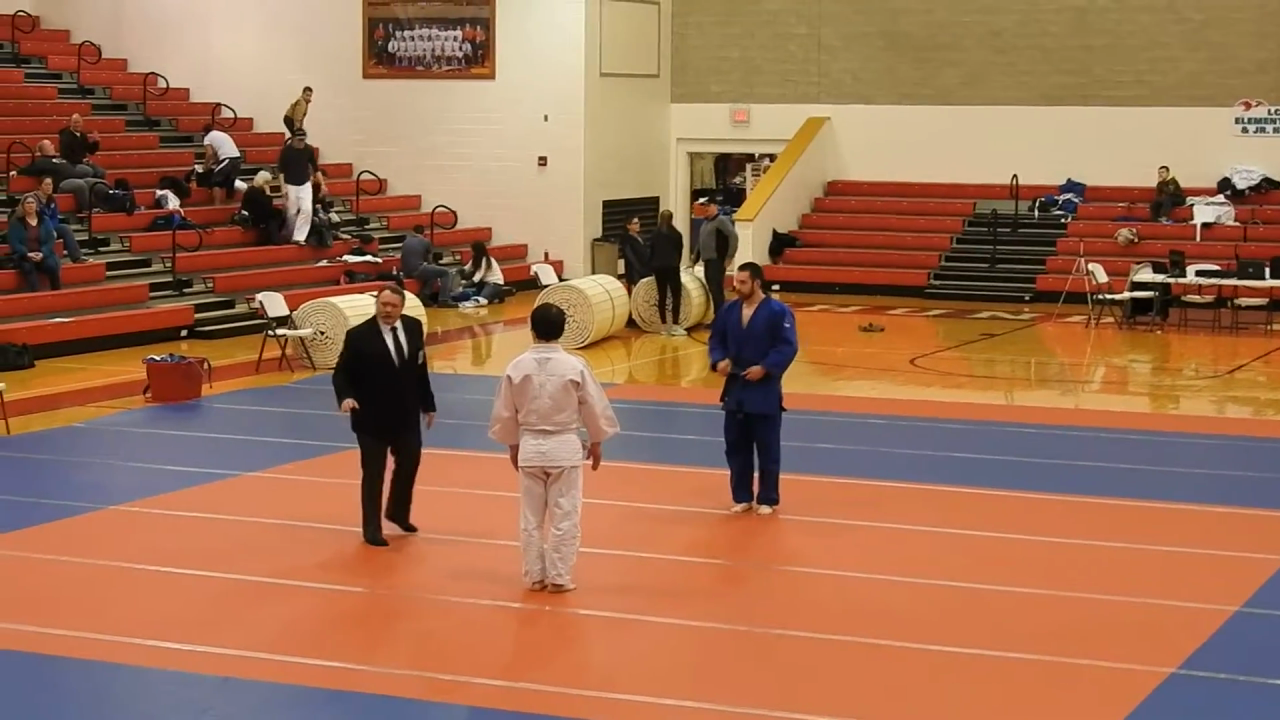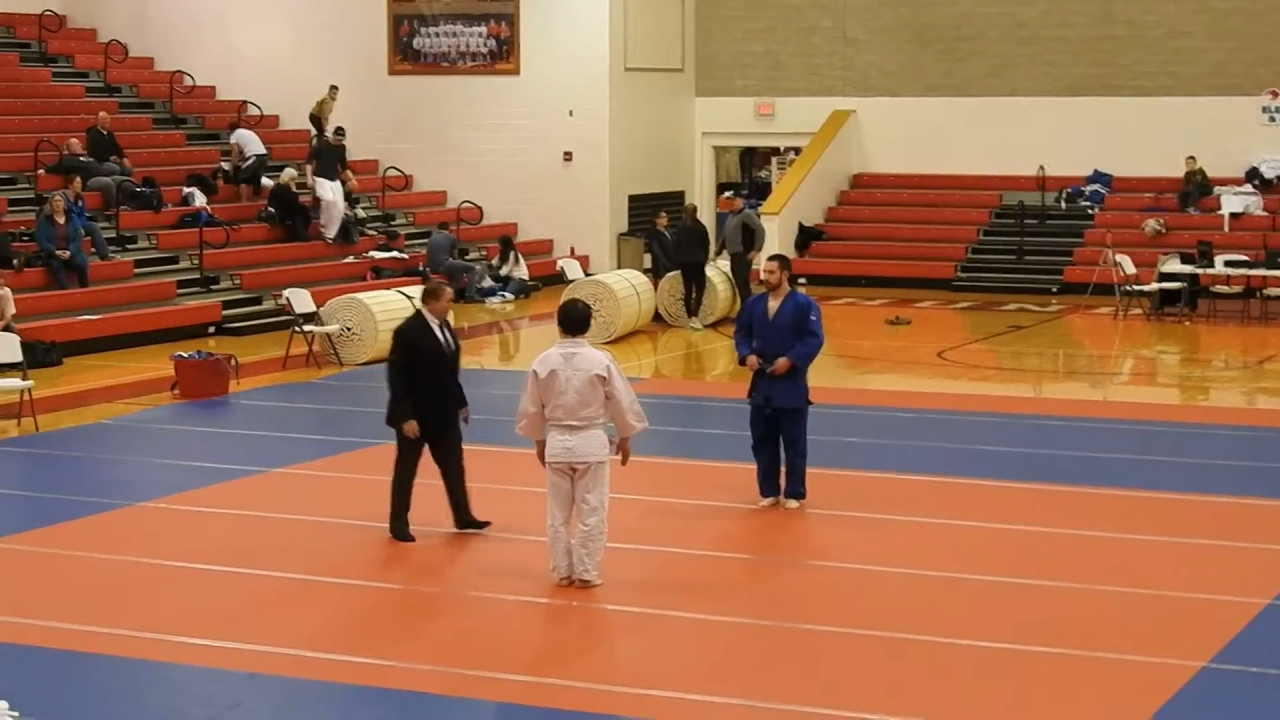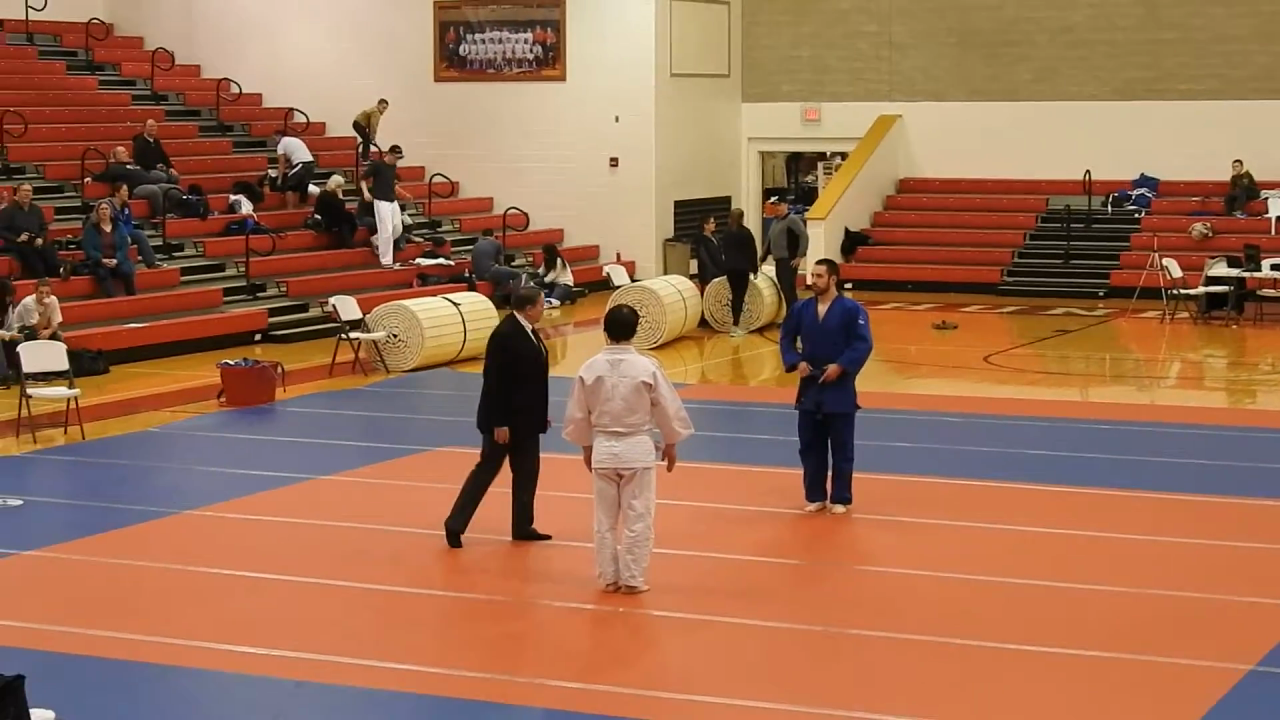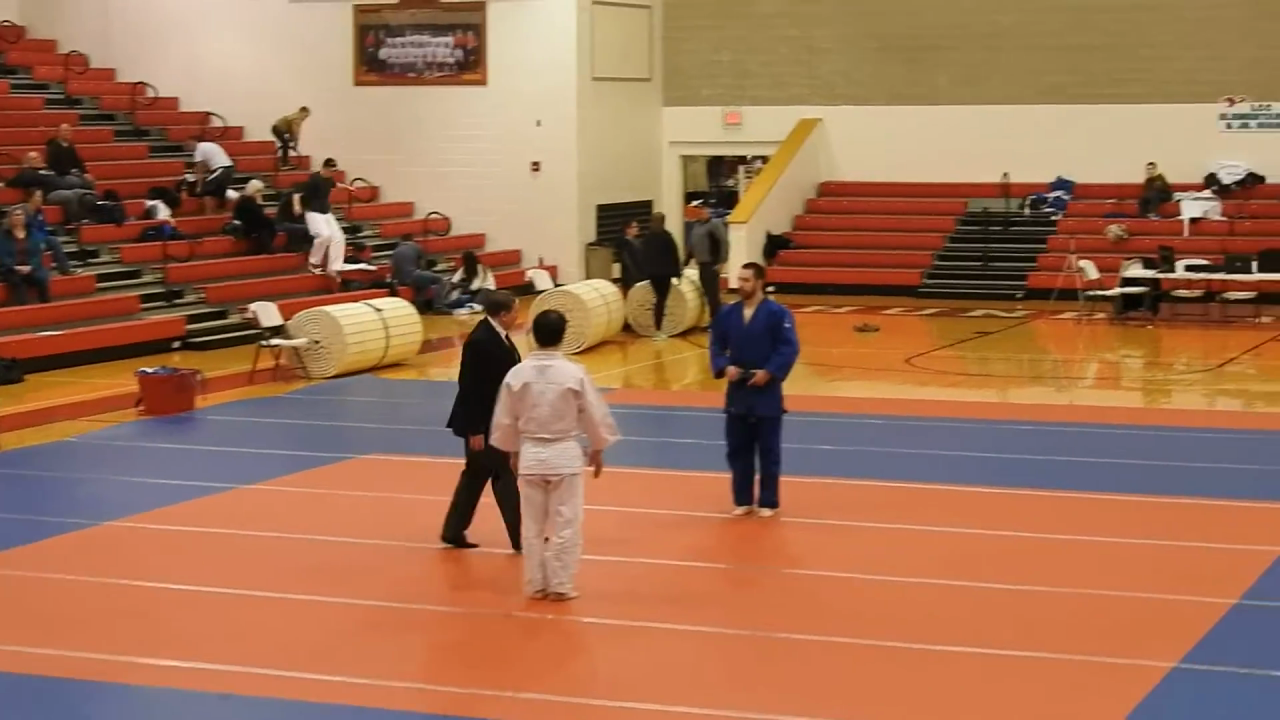
dt=0.4s
person 1, frame 1
left shoulder: (517, 367)
right shoulder: (574, 366)
left elbow: (505, 412)
right elbow: (594, 407)
left wrist: (513, 445)
right wrist: (596, 442)
left hip: (530, 447)
right hip: (565, 447)
left knee: (531, 517)
right knee: (564, 517)
left ankle: (535, 576)
right ankle: (559, 577)
person 1, frame 2
left shoulder: (543, 362)
right shoulder: (600, 360)
left elbow: (531, 407)
right elbow: (621, 401)
left wrist: (539, 441)
right wrist: (624, 437)
left hip: (556, 442)
right hip: (591, 443)
left knee: (557, 513)
right knee: (591, 512)
left ankle: (562, 572)
right ankle: (585, 573)
person 1, frame 3
left shoulder: (590, 368)
right shoulder: (647, 367)
left elbow: (578, 413)
right elbow: (667, 408)
left wrist: (586, 446)
right wrist: (670, 443)
left hip: (603, 448)
right hip: (637, 449)
left knee: (604, 519)
right knee: (638, 519)
left ankle: (609, 577)
right ankle: (632, 579)
person 1, frame 4
left shoulder: (517, 373)
right shoulder: (574, 373)
left elbow: (505, 419)
right elbow: (594, 415)
left wrist: (513, 453)
right wrist: (596, 450)
left hip: (530, 455)
right hip: (565, 455)
left knee: (532, 526)
right knee: (566, 525)
left ankle: (536, 584)
right ankle: (561, 586)
person 2, frame 1
left shoulder: (414, 327)
right shoulder: (358, 336)
left elbow: (421, 369)
right elbow: (341, 373)
left wrist: (428, 404)
right wrist: (346, 396)
left hip: (407, 414)
right hip: (372, 417)
left knee: (409, 464)
right knee: (373, 473)
left ankle: (398, 513)
right ankle: (372, 528)
person 2, frame 2
left shoulder: (444, 325)
right shoulder: (407, 332)
right elbow: (396, 377)
left wrist: (460, 402)
right wrist: (405, 415)
left hip: (445, 412)
right hip: (416, 416)
left knee: (453, 463)
right knee: (406, 468)
left ankle: (463, 516)
right ankle: (398, 524)
person 2, frame 3
left shoulder: (527, 331)
right shoulder: (505, 335)
right elbow: (494, 381)
left wrist: (541, 412)
right wrist: (499, 422)
left hip: (527, 418)
right hip: (506, 419)
left knee: (528, 470)
right knee: (487, 470)
left ankle: (523, 526)
right ankle: (456, 523)
person 2, frame 4
left shoulder: (497, 335)
right shoulder: (481, 341)
right elbow: (471, 387)
right wrist: (476, 429)
left hip: (494, 420)
right hip: (484, 423)
left knee: (476, 474)
right knee: (505, 474)
left ankle: (453, 530)
right ankle: (518, 536)
person 3, frame 1
left shoulder: (778, 312)
right shoulder: (729, 310)
left elbow: (788, 347)
right elbow: (716, 339)
left wrist: (764, 368)
right wrist: (719, 359)
left hip: (764, 390)
right hip: (735, 387)
left knee: (767, 449)
right knee: (736, 446)
left ankle: (767, 499)
right ankle: (742, 497)
person 3, frame 2
left shoulder: (803, 304)
right shoulder: (754, 304)
left elbow: (814, 339)
right elbow: (741, 333)
left wrist: (791, 360)
right wrist: (747, 355)
left hip: (791, 384)
right hip: (762, 382)
left knee: (794, 442)
right knee: (763, 440)
left ankle: (794, 493)
right ankle: (769, 491)
person 3, frame 3
left shoulder: (851, 309)
right shoulder: (801, 309)
left elbow: (863, 344)
right elbow: (786, 339)
left wrist: (841, 366)
right wrist: (796, 362)
left hip: (840, 388)
right hip: (810, 387)
left knee: (841, 447)
right knee: (810, 445)
left ankle: (840, 498)
right ankle: (816, 496)
person 3, frame 4
left shoulder: (777, 313)
right shoulder: (728, 313)
left elbow: (789, 349)
right elbow: (716, 345)
left wrist: (769, 373)
right wrist: (724, 367)
left hip: (766, 393)
right hip: (737, 391)
left knee: (768, 451)
right knee: (738, 449)
left ankle: (767, 502)
right ankle: (743, 500)
